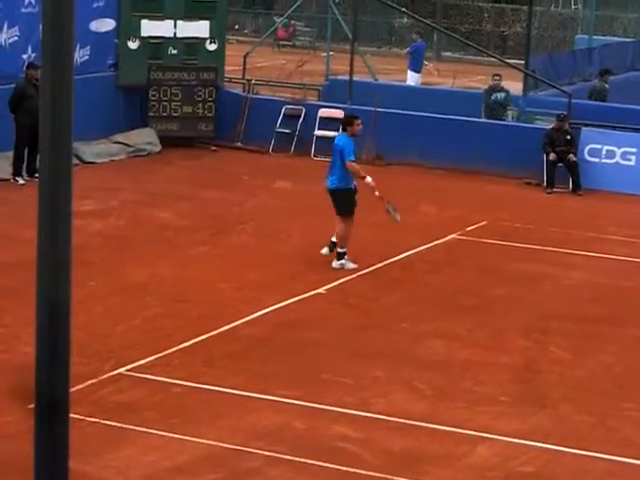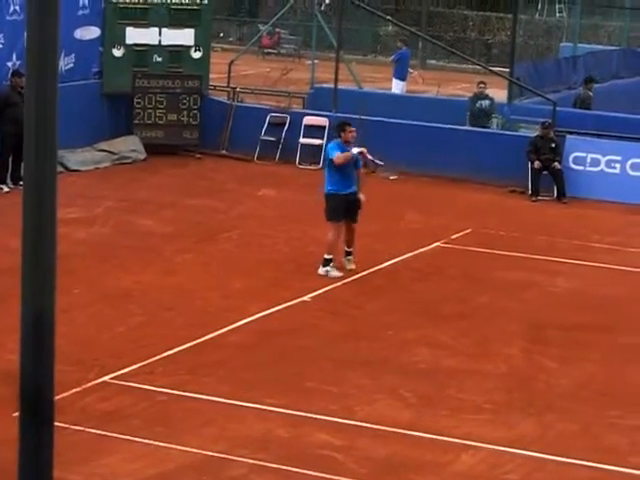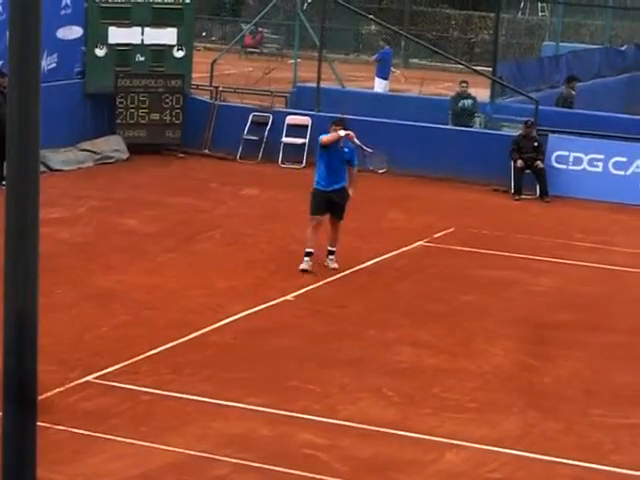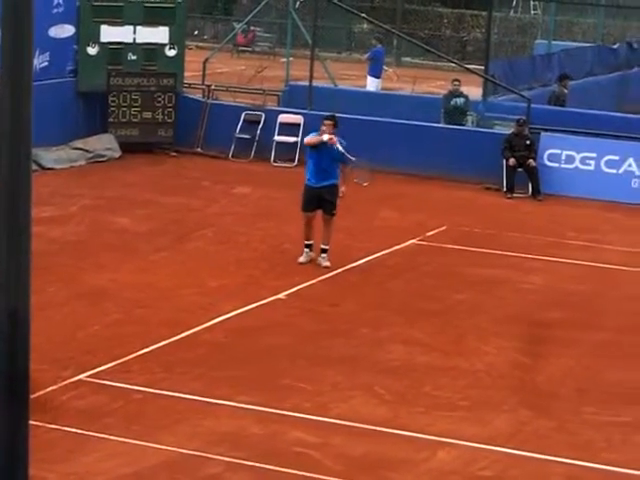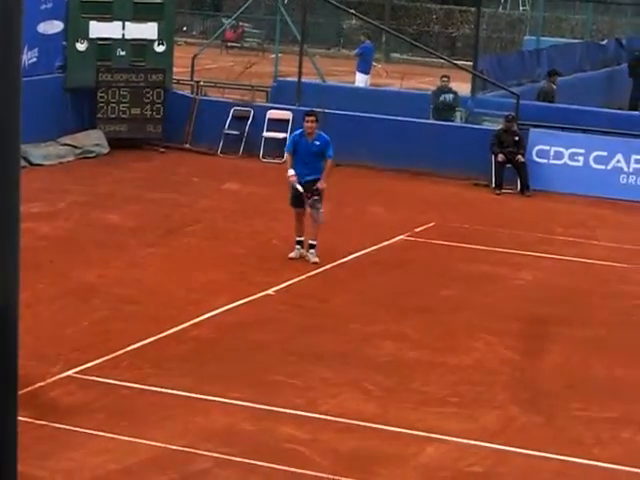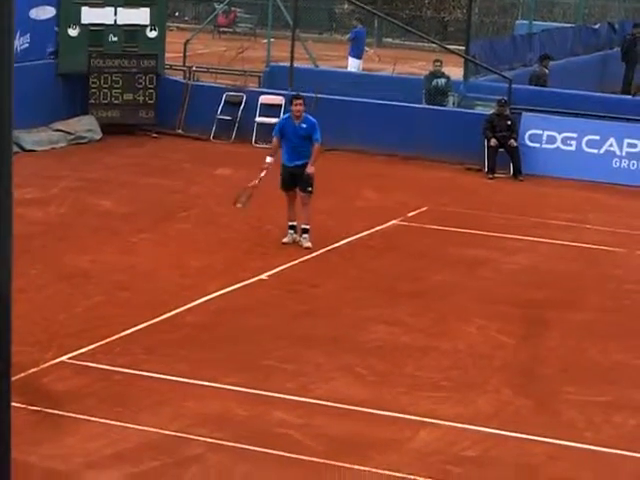
dt=0.4s
person 1, frame 1
left shoulder: (343, 140)
right shoulder: (346, 142)
right elbow: (351, 166)
left wrist: (352, 181)
right wrist: (366, 178)
left hip: (344, 185)
right hip: (340, 187)
left knee: (346, 219)
right knee: (346, 221)
left ankle: (331, 247)
right ankle: (339, 259)
person 1, frame 2
left shoulder: (355, 149)
right shoulder: (332, 146)
right elbow: (338, 160)
left wrist: (359, 191)
right wrist: (355, 151)
left hip: (351, 193)
right hip: (334, 193)
left knee: (351, 227)
right knee: (336, 228)
left ankle: (348, 257)
right ankle: (326, 265)
person 1, frame 3
left shoulder: (349, 147)
right shoulder: (324, 139)
left elbow: (352, 168)
right elbow: (326, 139)
left wrist: (350, 188)
right wrist: (342, 134)
left hip: (339, 190)
right hip: (320, 188)
left knee: (335, 223)
right knee: (315, 223)
left ankle: (331, 256)
right ankle: (307, 258)
person 1, frame 4
left shoulder: (341, 145)
right shoulder: (315, 136)
left elbow: (344, 166)
right elbow: (307, 141)
left wrist: (343, 184)
right wrist: (325, 138)
left hip: (330, 187)
right hip: (311, 185)
left knee: (328, 220)
right knee: (307, 218)
left ankle: (323, 254)
right ankle: (308, 250)
person 1, frame 5
left shoulder: (324, 140)
right shoulder: (296, 136)
left elbow: (329, 161)
right elbow: (289, 155)
left wrist: (323, 180)
right wrist: (291, 172)
left hip: (315, 182)
right hip: (297, 181)
left knee: (315, 215)
right knee: (298, 214)
left ankle: (312, 250)
right ankle: (299, 247)
person 1, frame 6
left shoulder: (312, 123)
right shoulder: (284, 121)
left elbow: (317, 144)
right elbow: (276, 140)
left wrist: (311, 165)
right wrist: (269, 159)
left hip: (304, 166)
right hip: (287, 165)
left knee: (305, 200)
right knee: (290, 198)
left ankle: (305, 235)
right ankle: (292, 232)
